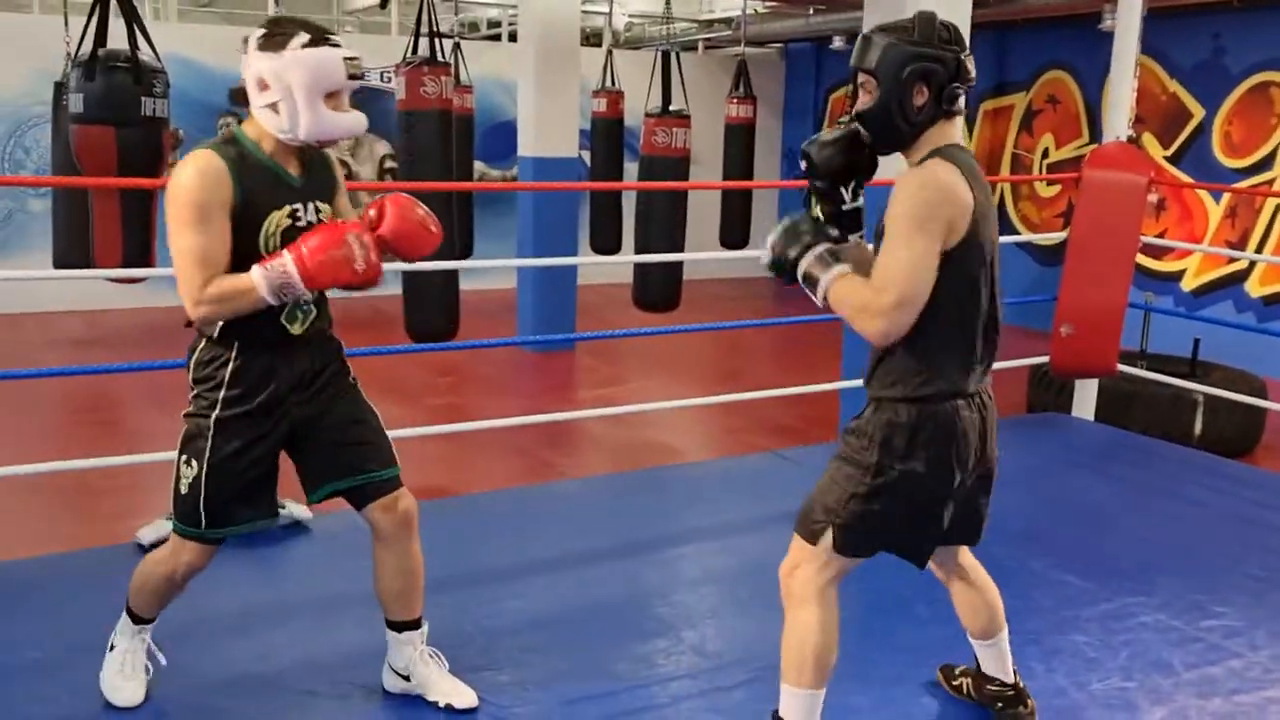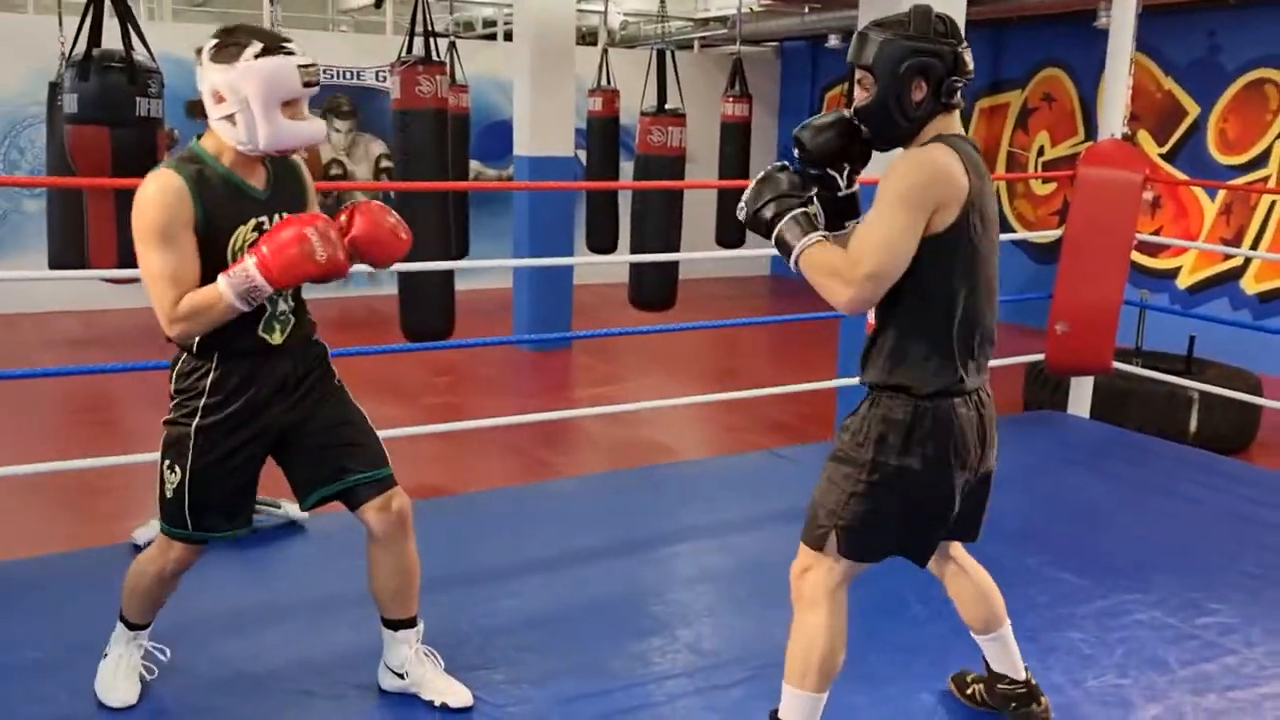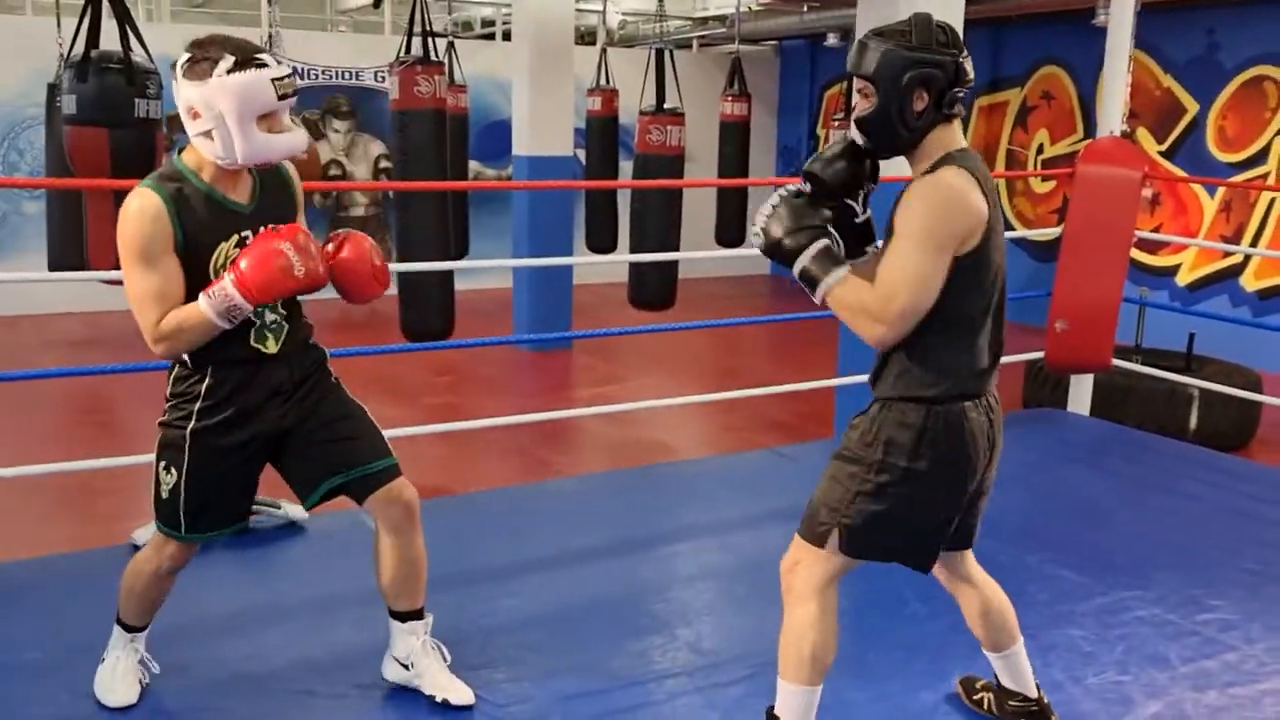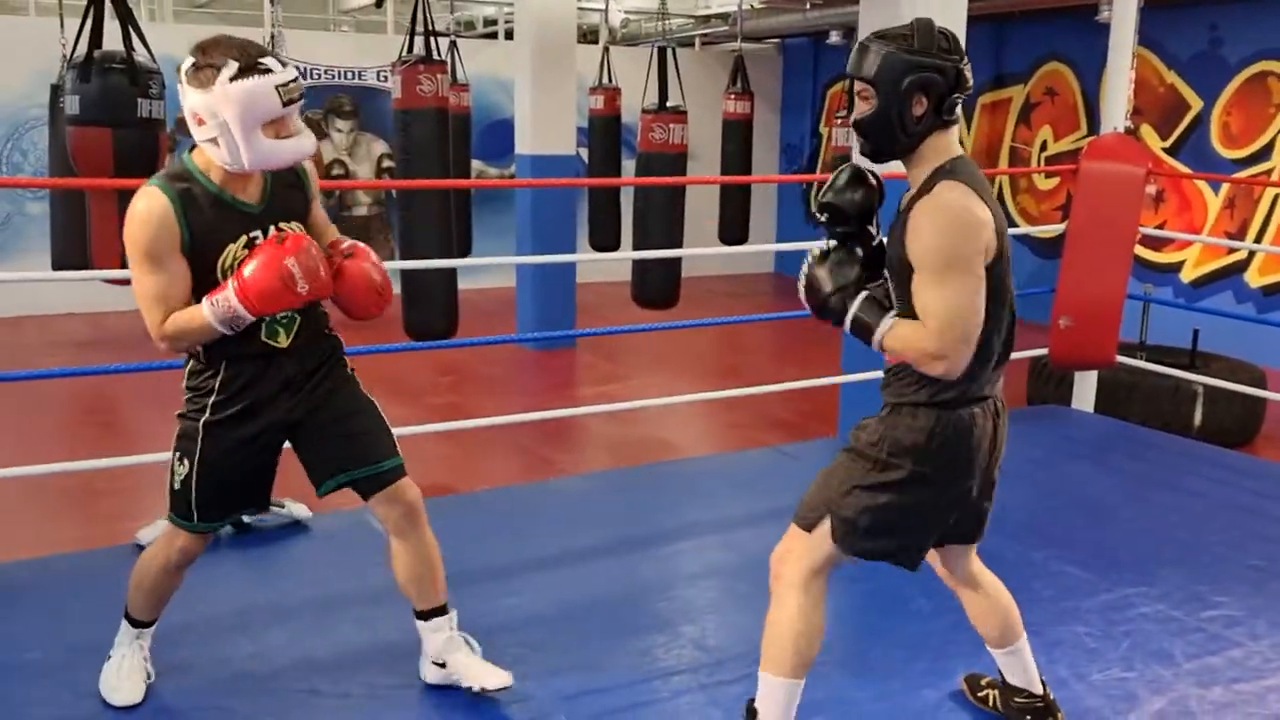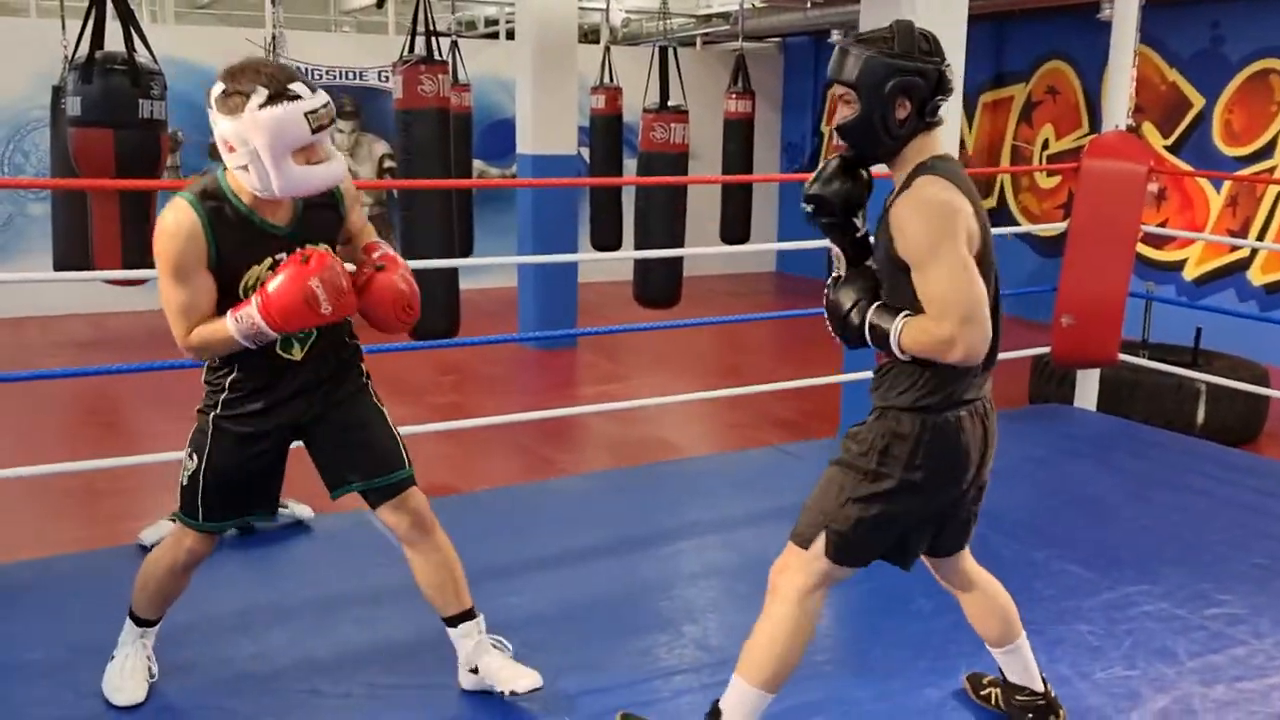
dt=0.1s
person 1, frame 1
left shoulder: (931, 183)
right shoulder: (951, 175)
left elbow: (880, 317)
right elbow: (883, 283)
left wrist: (809, 256)
right wrist: (832, 202)
left hip: (915, 420)
right hip: (958, 414)
left knee: (806, 574)
right knee: (948, 555)
person 1, frame 2
left shoulder: (929, 168)
right shoulder: (954, 165)
left elbow: (848, 287)
right elbow: (874, 270)
left wrist: (786, 210)
right wrist: (823, 182)
left hip: (910, 417)
right hip: (957, 408)
left knee: (816, 580)
right knee: (946, 551)
person 1, frame 3
left shoulder: (942, 190)
right shoulder: (959, 179)
left elbow: (880, 318)
right elbow: (890, 286)
left wrist: (806, 246)
right wrist: (841, 209)
left hip: (921, 422)
right hip: (965, 415)
left knee: (807, 573)
right knee: (954, 565)
person 1, frame 4
left shoulder: (946, 203)
right shoulder: (939, 189)
left elbow: (941, 351)
right elbow: (937, 310)
left wrist: (851, 305)
right wrist: (857, 236)
left hip: (930, 428)
right hip: (968, 420)
left knee: (796, 563)
right knee: (954, 562)
person 1, frame 5
left shoulder: (926, 200)
right shoulder: (935, 183)
left elbow: (963, 337)
right elbow: (886, 295)
left wrist: (868, 317)
right wrist: (842, 229)
left hip: (918, 430)
right hip: (958, 422)
left knee: (798, 578)
right knee: (952, 563)
person 2, frame 1
left shoulder: (318, 163)
right shoulder: (206, 172)
left elbow: (351, 258)
right elbow: (203, 302)
left wrist: (390, 234)
right wrist: (293, 268)
left hip: (318, 369)
right hip: (239, 383)
left knee: (396, 513)
right knee: (194, 549)
left ankle: (409, 661)
right ankle: (131, 634)
person 2, frame 2
left shoulder: (289, 169)
right shoulder: (169, 191)
right elbow: (175, 320)
left wrist: (355, 239)
right wrist: (261, 271)
left hip: (304, 374)
right hip: (218, 394)
left knee: (390, 513)
right knee: (179, 548)
left ankle: (405, 658)
right ankle: (127, 643)
person 2, frame 3
left shoulder: (279, 178)
right shoulder: (152, 207)
right elbow: (161, 336)
left wrist: (343, 259)
right wrist: (243, 289)
left hip: (302, 376)
right hip: (215, 398)
left knee: (398, 503)
right knee: (174, 548)
left ankle: (410, 652)
right ankle: (126, 647)
person 2, frame 4
left shoulder: (293, 169)
right shoulder: (160, 209)
right elbow: (167, 331)
left wrist: (353, 265)
right wrist: (247, 296)
left hip: (318, 369)
right hip: (230, 389)
left knee: (400, 503)
right knee: (186, 540)
left ankle: (445, 650)
right ankle: (132, 643)
person 2, frame 5
left shoulder: (327, 185)
right shoulder: (188, 221)
left elbow: (361, 244)
right elbow: (192, 339)
left wrist: (382, 270)
right wrist: (268, 312)
left hip: (334, 374)
right hip: (246, 391)
left knee: (411, 513)
right knee: (193, 541)
left ankle: (475, 653)
right ankle: (135, 642)
